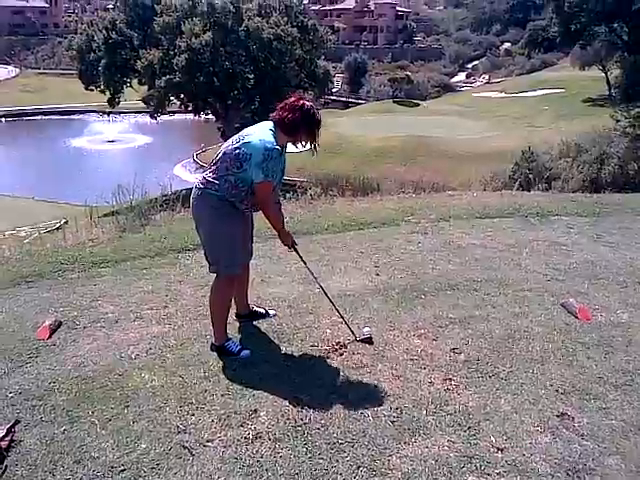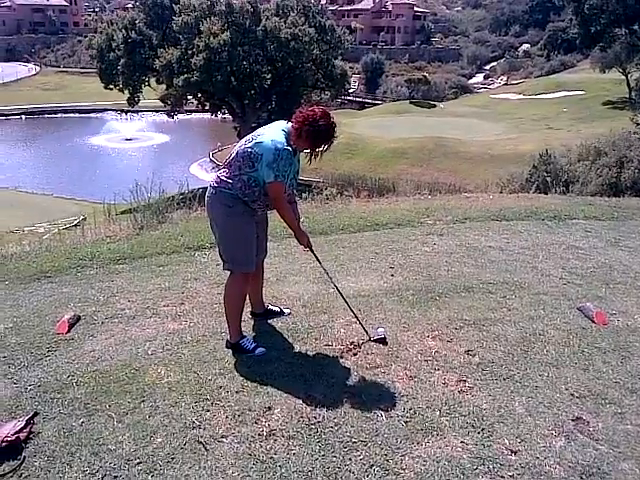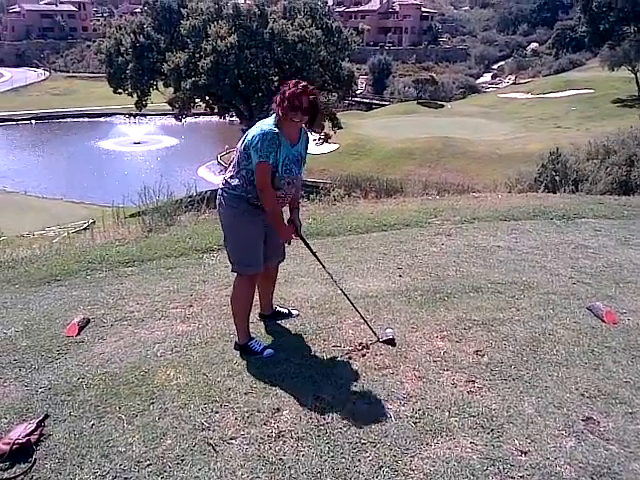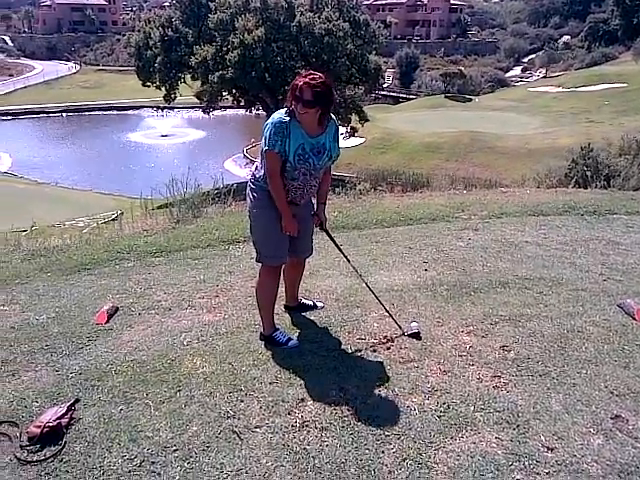
dt=0.7s
person 1, frame 1
left shoulder: (271, 132)
right shoulder: (265, 148)
left elbow: (270, 187)
right elbow: (264, 200)
left wrist: (279, 214)
right wrist: (282, 232)
left hip: (235, 203)
right hip: (215, 205)
left knee: (242, 260)
right knee: (228, 272)
left ankle: (243, 310)
right ankle: (220, 340)
person 1, frame 2
left shoulder: (288, 132)
right shoulder: (277, 149)
left elbow: (286, 185)
right elbow: (278, 199)
left wrist: (295, 210)
right wrist: (298, 231)
left hip: (251, 202)
right hip: (229, 203)
left knee: (257, 259)
right knee: (242, 270)
left ankle: (258, 308)
right ankle: (235, 338)
person 1, frame 3
left shoulder: (301, 135)
right shoulder: (267, 134)
left elbow: (294, 177)
right elbow: (263, 186)
left wrist: (294, 213)
right wrist: (280, 224)
left hip: (266, 205)
right hip: (240, 205)
left knee: (271, 262)
right knee: (249, 271)
left ankle: (267, 309)
right ankle: (243, 339)
person 1, frame 4
left shoulder: (331, 127)
right shoulder: (279, 124)
left elbow: (325, 169)
right elbow: (273, 175)
left wrist: (320, 206)
right wrist: (286, 215)
left hip: (301, 200)
right hip: (268, 198)
left knee: (298, 255)
right knee: (272, 263)
left ankle: (293, 301)
right ankle: (268, 329)
